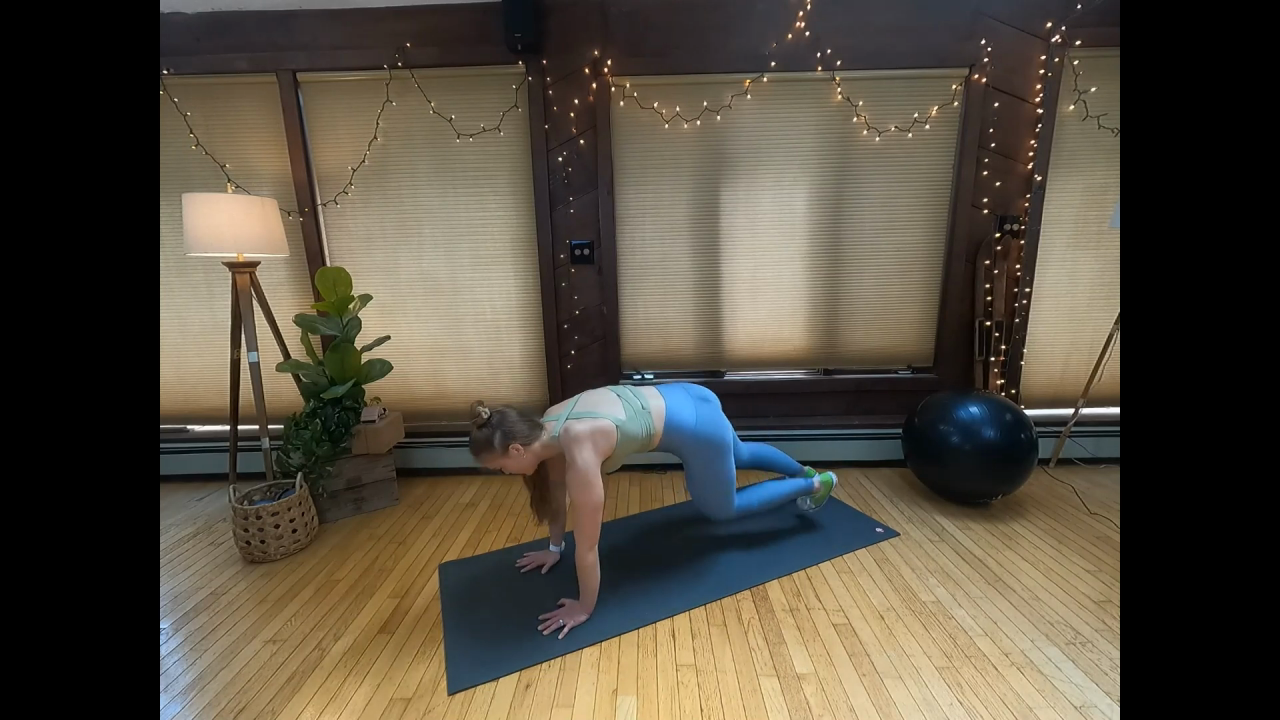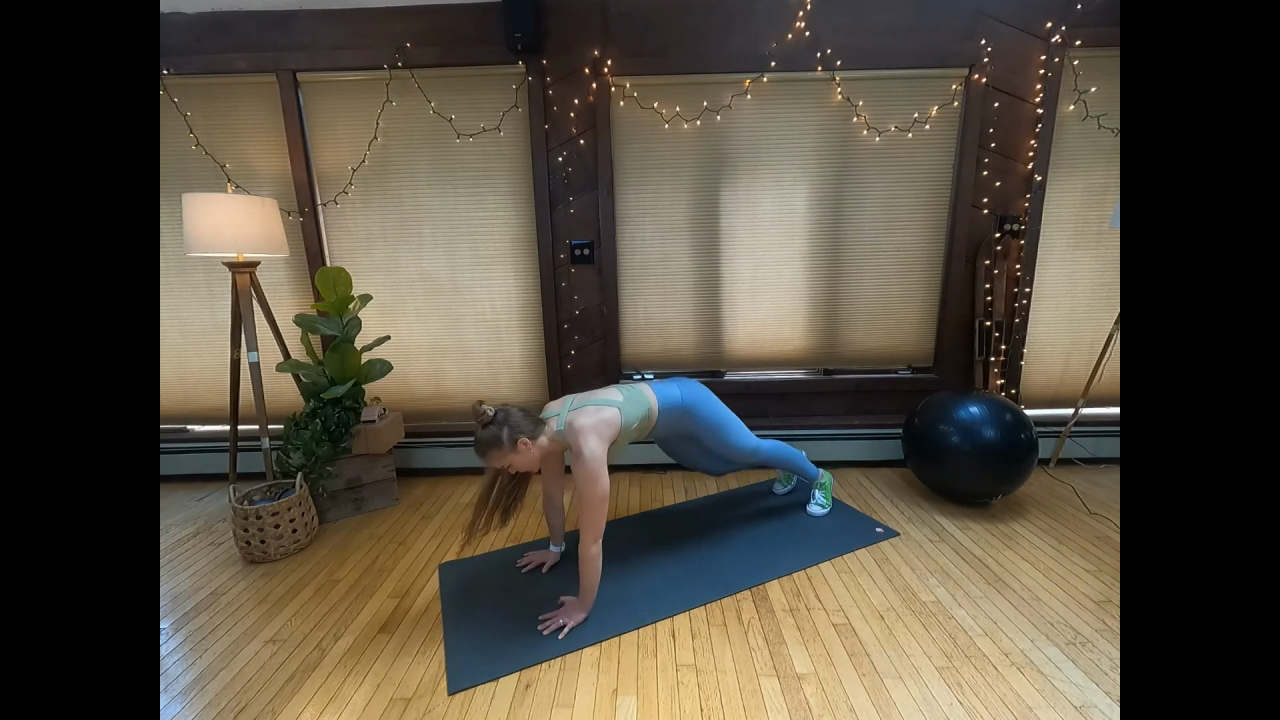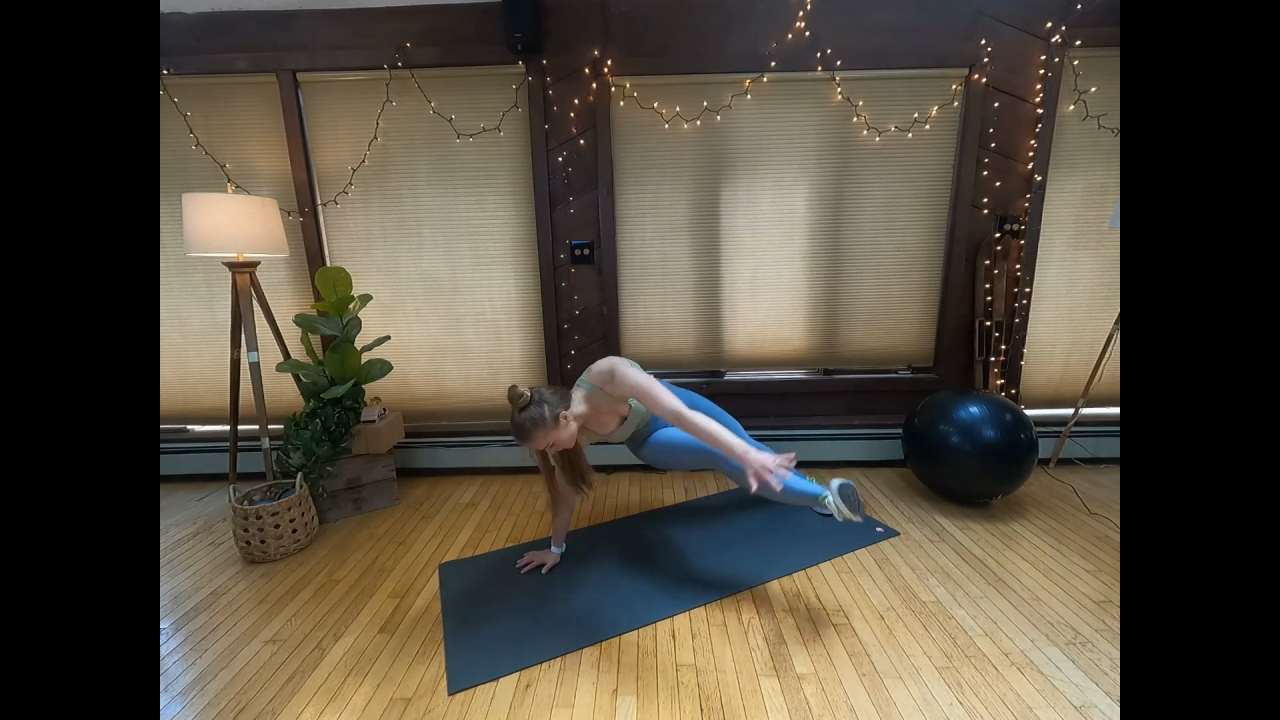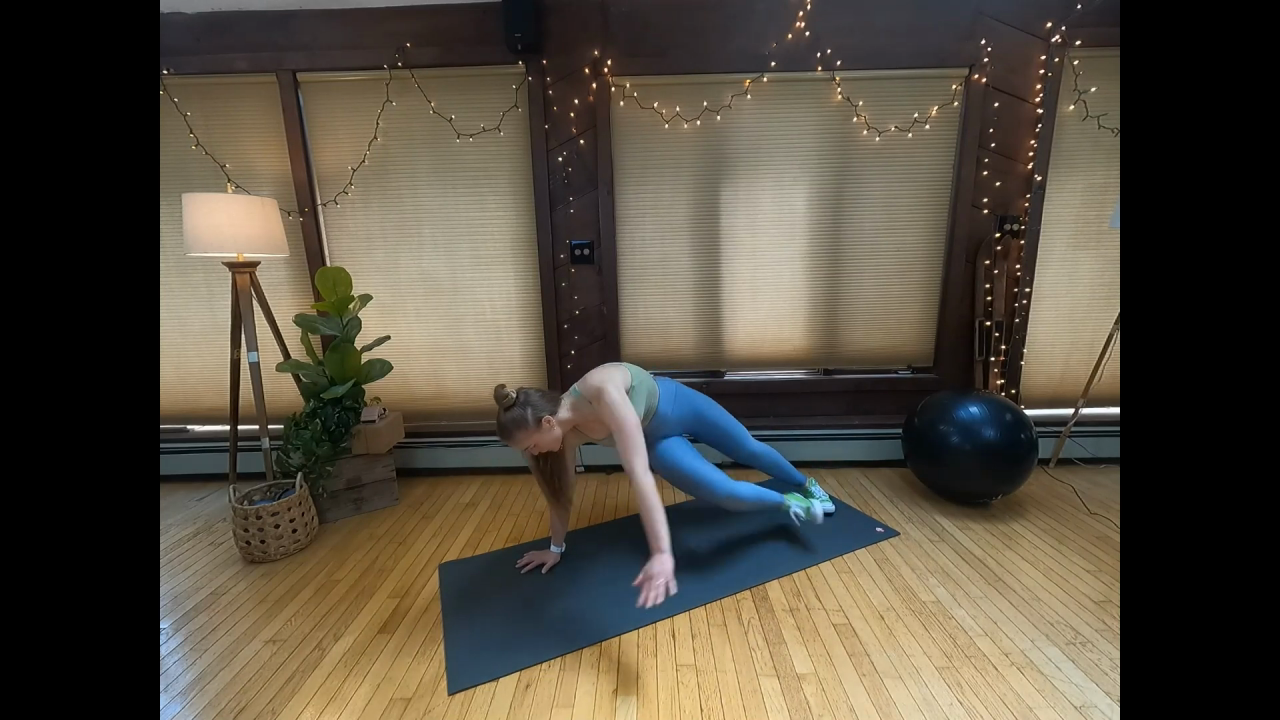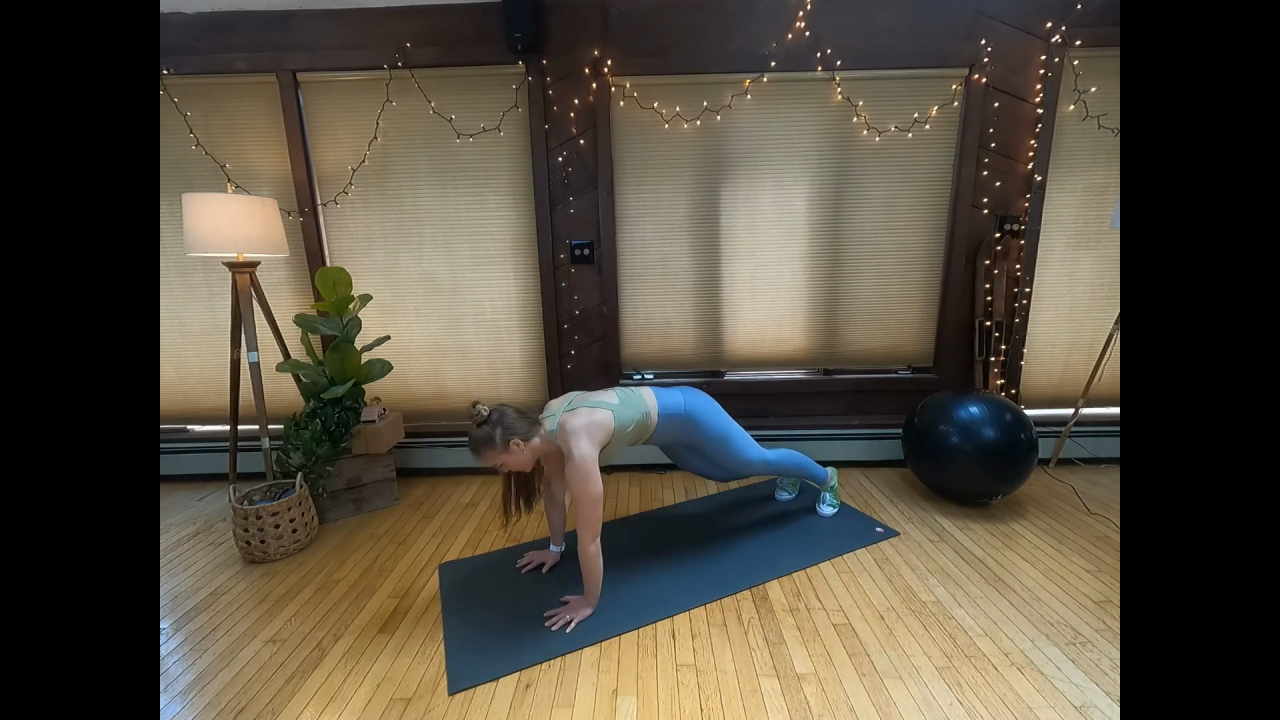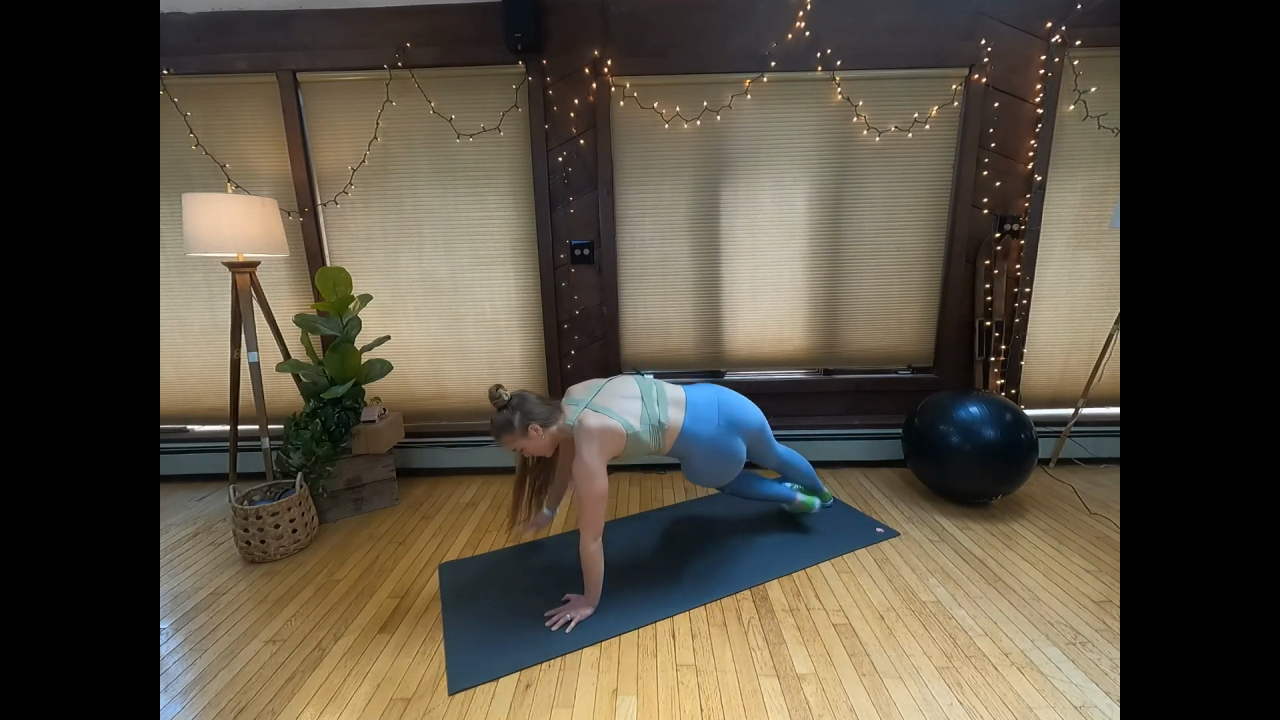
dt=0.4s
person 1, frame 1
left shoulder: (579, 455)
right shoulder: (550, 423)
left elbow: (587, 544)
right elbow: (554, 490)
left wrist: (584, 607)
right wrist: (554, 547)
left hip: (695, 426)
right hip: (684, 398)
left knee: (719, 508)
right knee: (736, 454)
left ankle: (813, 486)
right ankle: (803, 473)
person 1, frame 2
left shoulder: (585, 444)
right shoulder: (546, 424)
left elbow: (592, 538)
right elbow: (552, 493)
left wrist: (583, 606)
right wrist: (555, 547)
left hip: (682, 402)
right hip: (656, 402)
left knee: (749, 448)
right knee: (716, 464)
left ankle: (818, 477)
right ankle: (788, 464)
person 1, frame 3
left shoulder: (610, 376)
right shoulder: (569, 426)
left elbow: (683, 417)
right elbow: (566, 490)
left wrist: (748, 455)
right wrist: (555, 548)
left hip: (673, 411)
right hip: (648, 442)
left knee: (749, 448)
left ankle: (824, 496)
right ankle: (818, 495)
person 1, frame 4
left shoulder: (603, 392)
right shoulder: (563, 424)
left elbow: (640, 474)
right elbow: (560, 489)
left wrist: (661, 553)
right wrist: (556, 547)
left hip: (672, 402)
right hip: (655, 436)
left knee: (747, 447)
right knee: (723, 492)
left ankle: (805, 487)
right ankle: (787, 506)
person 1, frame 5
left shoulder: (576, 444)
right shoulder: (546, 424)
left elbow: (589, 537)
right elbow: (553, 489)
left wrist: (588, 601)
right wrist: (555, 547)
left hip: (684, 412)
right hip: (660, 415)
left knee: (757, 459)
right knee: (723, 470)
left ankle: (826, 480)
right ankle: (788, 477)
person 1, frame 6
left shoulder: (590, 441)
right shoulder: (573, 398)
left elbow: (591, 535)
left wrist: (590, 601)
right wrist: (547, 509)
left hip: (714, 440)
right hip: (723, 403)
right knee: (773, 456)
left ankle: (796, 498)
right ankle: (816, 492)
